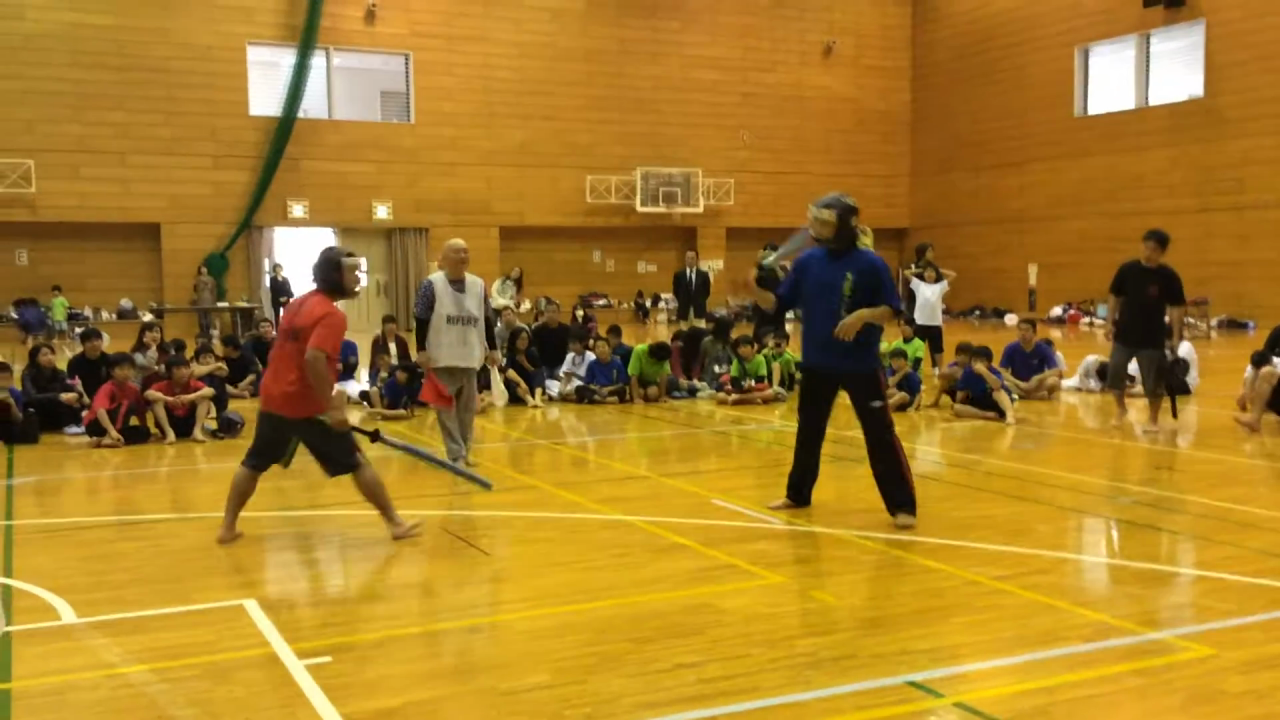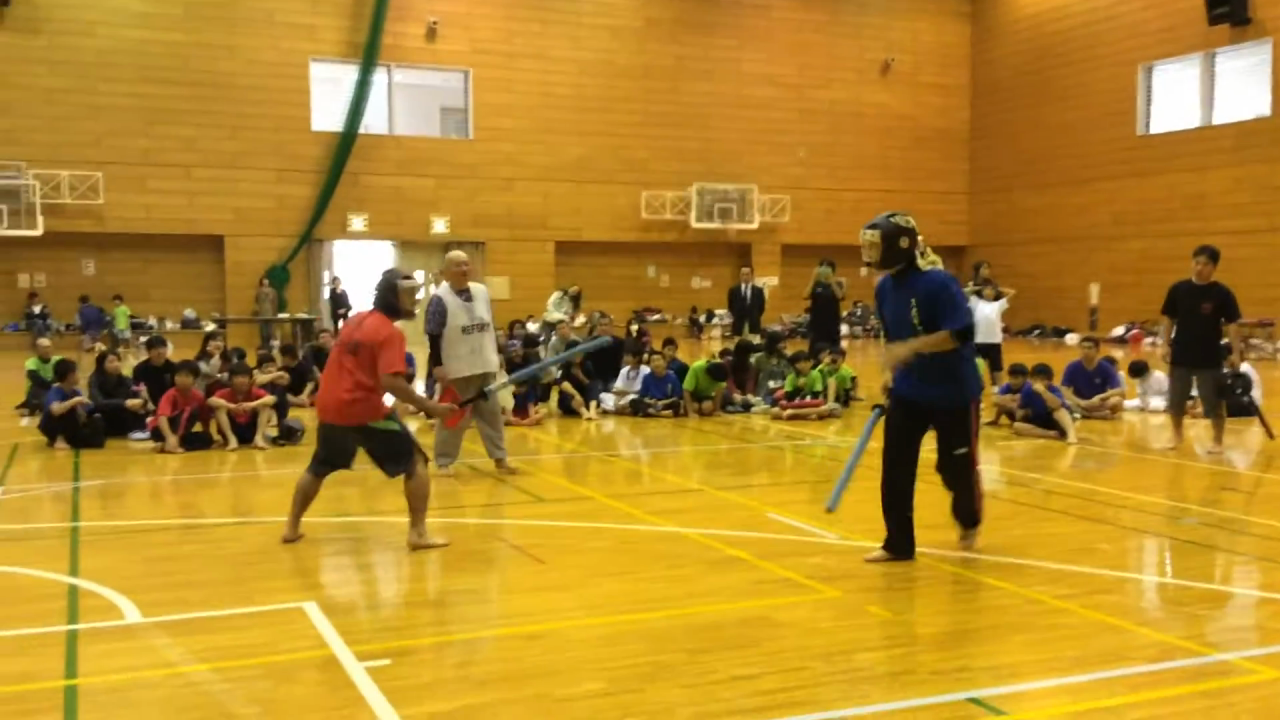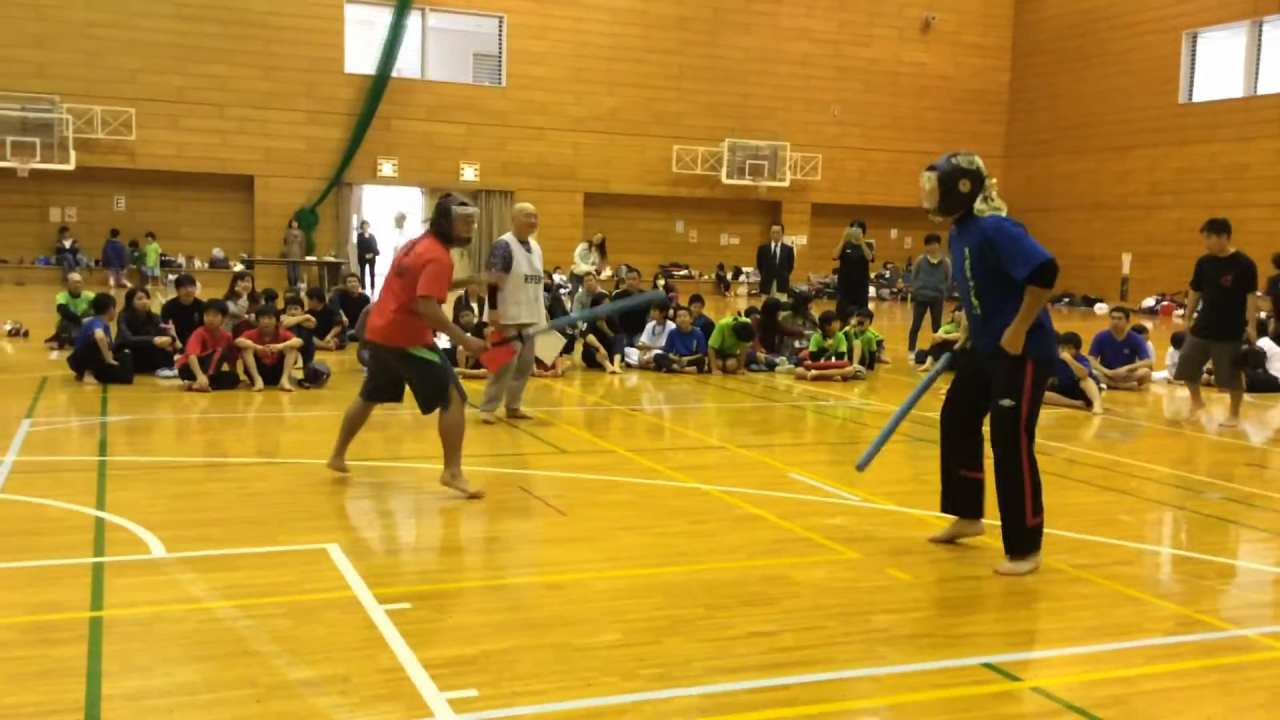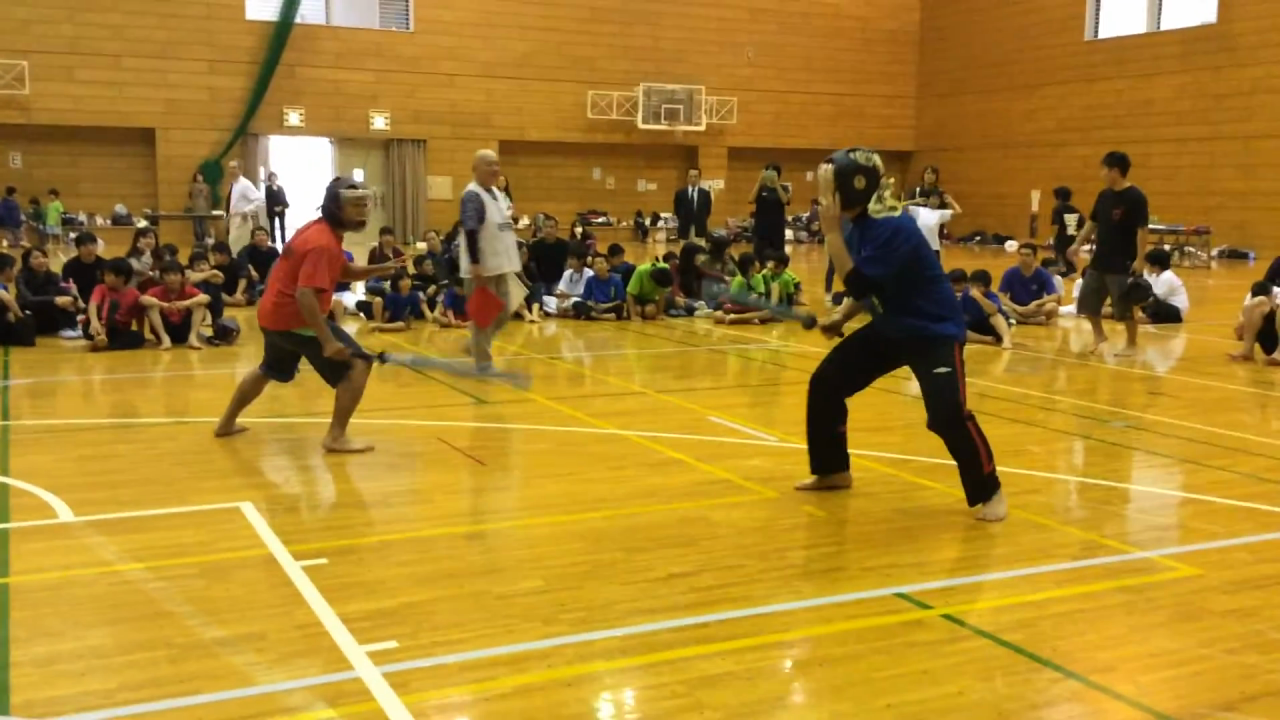
dt=0.7s
person 1, frame 1
left shoulder: (870, 264)
right shoulder: (807, 261)
left elbow: (893, 312)
right elbow: (784, 301)
left wrist: (863, 315)
right wrist: (758, 295)
left hip: (862, 363)
right hip: (817, 362)
left knee: (879, 432)
right knee: (808, 431)
left ankle: (902, 506)
right ankle: (797, 495)
person 1, frame 2
left shoulder: (937, 283)
right shoulder: (884, 287)
left elbow: (962, 333)
left wrist: (911, 347)
right wrist: (890, 371)
left hip: (953, 390)
right hip: (907, 391)
left knee: (957, 467)
right knee: (895, 465)
left ankle: (969, 522)
right ankle: (898, 544)
person 1, frame 3
left shoulder: (995, 229)
right shoulder: (959, 232)
left elbow: (1044, 272)
left wrist: (1019, 329)
right wrist: (971, 327)
left hip: (1024, 350)
right hip: (986, 346)
left knee: (1010, 440)
right knee: (956, 421)
left ankle: (1026, 547)
right ankle: (967, 515)
person 1, frame 4
left shoulder: (894, 229)
right shoulder: (858, 226)
left elbow: (858, 283)
left wrist: (832, 233)
right wrist: (839, 318)
left hip: (934, 331)
right hip: (889, 327)
left knee: (947, 412)
right knee: (825, 383)
left ankle: (989, 492)
right ankle: (833, 470)
person 2, frame 1
left shoulder: (298, 304)
right shoulder: (331, 315)
right elbow: (313, 359)
right wrist: (332, 408)
left hip: (273, 399)
right hip: (306, 404)
left knee: (255, 462)
right knee: (356, 462)
left ankle: (228, 527)
right ankle: (394, 522)
person 2, frame 2
left shoulder: (355, 321)
right shoulder: (390, 334)
right elbow: (391, 382)
right wrist: (429, 406)
left hip: (329, 408)
right hip: (363, 411)
left knee: (318, 468)
right knee: (416, 463)
left ankle: (292, 527)
right ankle: (418, 532)
person 2, frame 3
left shoulder: (418, 244)
right shoulder: (437, 256)
right elbow: (427, 305)
left wrist: (467, 282)
right wrist: (463, 339)
left hip: (379, 334)
right hip: (406, 338)
left knee: (369, 398)
right knee: (453, 400)
left ankle: (338, 456)
right ankle: (453, 474)
person 2, frame 4
left shoulder: (320, 230)
right shoulder: (323, 243)
left elbow: (346, 273)
right elbow: (305, 295)
left wrist: (381, 269)
right wrist: (327, 340)
left hip: (273, 314)
right hip: (294, 318)
left knee: (268, 370)
right knee: (358, 365)
left ankle: (227, 422)
right ankle: (336, 436)
person 3, frame 1
left shoulder: (478, 285)
right shoulder: (432, 285)
left elbow: (487, 320)
right elbow: (421, 320)
left wrist: (492, 349)
right wrist: (421, 350)
left hip: (469, 358)
right hip: (441, 359)
left knee: (467, 409)
right knee: (447, 408)
left ankle: (463, 451)
right ankle: (456, 455)
person 3, frame 2
left shoulder: (481, 291)
right shoulder: (440, 299)
right elbow: (433, 336)
left wrist: (496, 354)
right wrist: (437, 366)
left hip: (484, 366)
right hip: (456, 369)
left knee: (492, 412)
left ankle: (499, 458)
right ankle: (444, 461)
person 3, frame 3
left shoulder: (535, 247)
right shoulder: (503, 245)
right elbow: (493, 279)
left wrist: (543, 309)
right wrist: (493, 310)
left hip: (531, 315)
right hip: (508, 315)
left knee: (525, 365)
right knee: (506, 361)
left ankle: (513, 407)
right ankle: (488, 407)
person 3, frame 4
left shoulder: (497, 193)
right shoulder: (472, 196)
right elbow: (470, 233)
left wrist: (514, 257)
right wrist: (475, 265)
left hip: (500, 266)
right hip: (483, 267)
left knee: (504, 311)
left ankle: (478, 350)
right ankle: (483, 363)
person 4, frame 1
left shoulder: (1169, 277)
right shoulder: (1127, 270)
left elbow: (1176, 308)
right elbow: (1115, 297)
left wrist: (1176, 337)
right wrist: (1110, 322)
left hip: (1152, 338)
right hip: (1124, 334)
left knee: (1153, 380)
right knee: (1115, 373)
left ankle: (1153, 420)
right ankle: (1120, 408)
person 4, frame 2
left shoulder: (1222, 293)
right shoulder: (1178, 289)
left elbow: (1232, 324)
right elbow: (1168, 318)
left wrist: (1236, 352)
right wrist: (1165, 344)
left hip: (1209, 357)
right hip: (1181, 355)
left knee: (1213, 400)
right knee: (1176, 398)
left ankle: (1217, 441)
right ankle: (1177, 435)
person 4, frame 3
left shoulder: (1244, 264)
right shoulder: (1204, 262)
left elbow: (1251, 296)
right elbow: (1195, 292)
left wrist: (1251, 326)
left hip: (1231, 330)
right hip: (1203, 326)
left knee: (1231, 374)
right knee: (1186, 365)
left ankle: (1234, 415)
right ankle: (1196, 401)
person 4, frame 4
left shoulder: (1136, 198)
right shoulder: (1104, 195)
left elbow: (1142, 230)
right elbow: (1093, 222)
left wrist: (1139, 259)
right wrist: (1077, 244)
left hip: (1122, 264)
right hip: (1099, 260)
left knee: (1124, 306)
right knee: (1087, 300)
left ankle: (1131, 344)
right ankle: (1099, 335)
